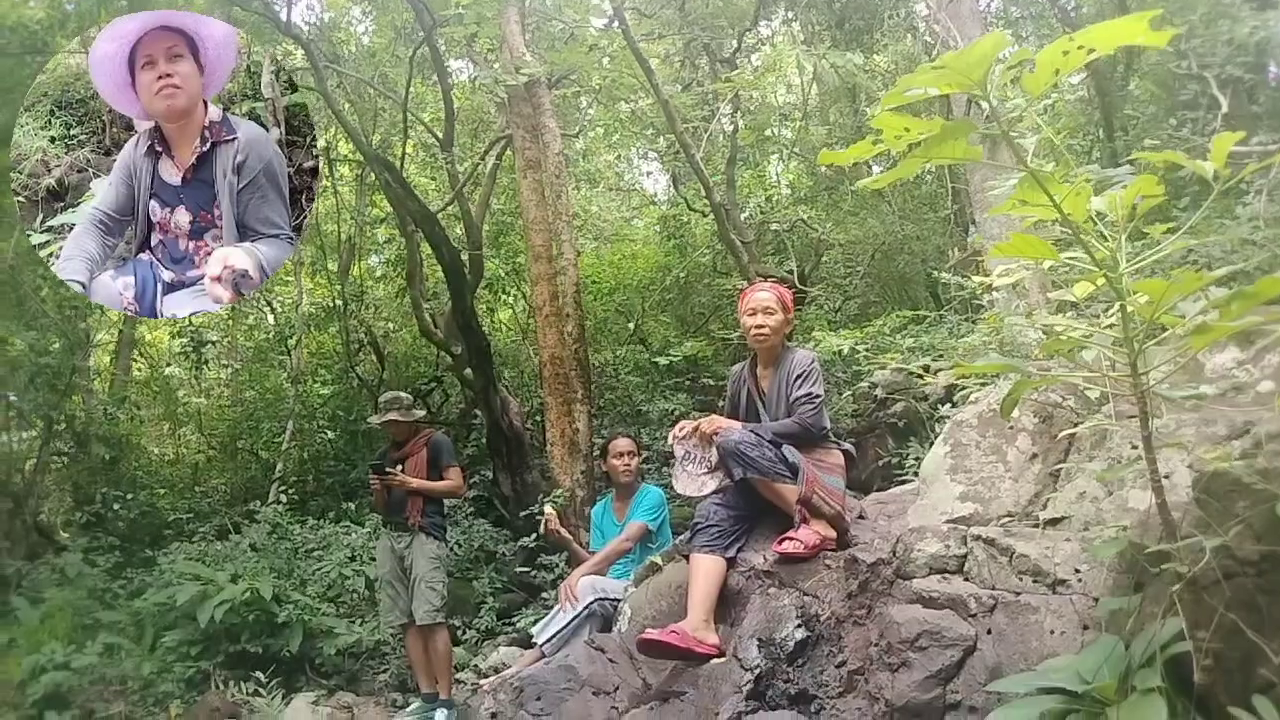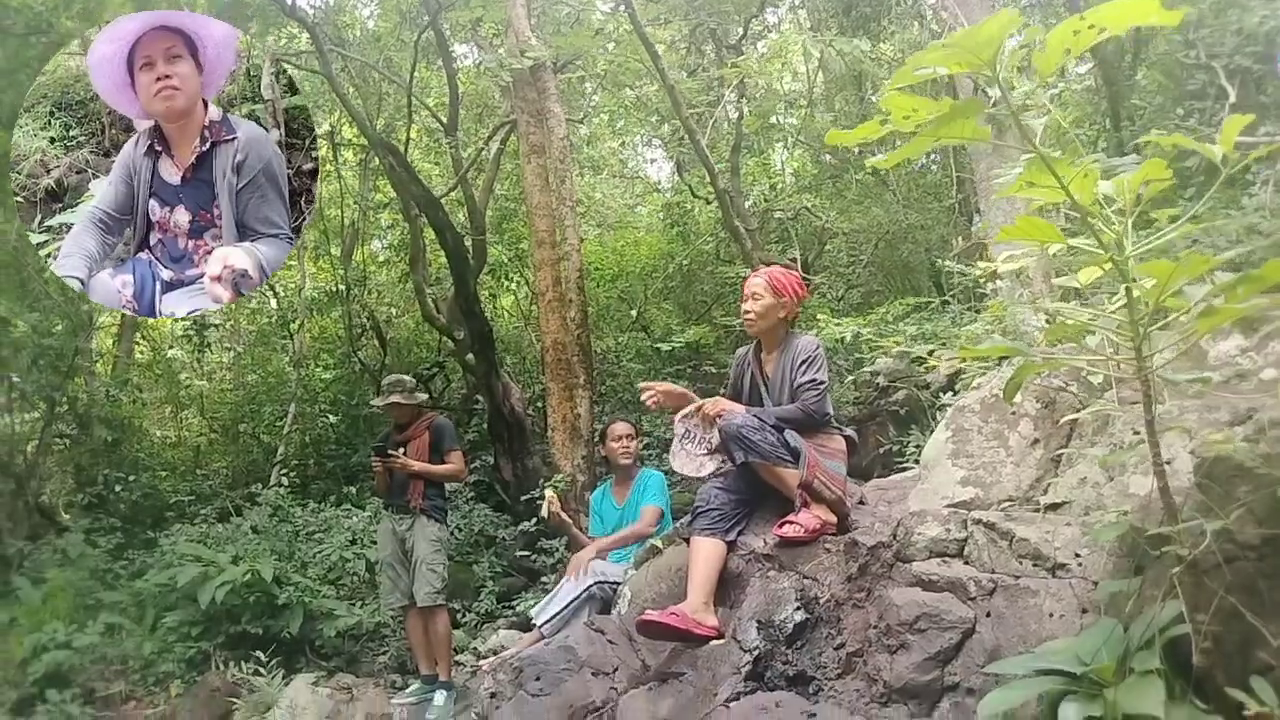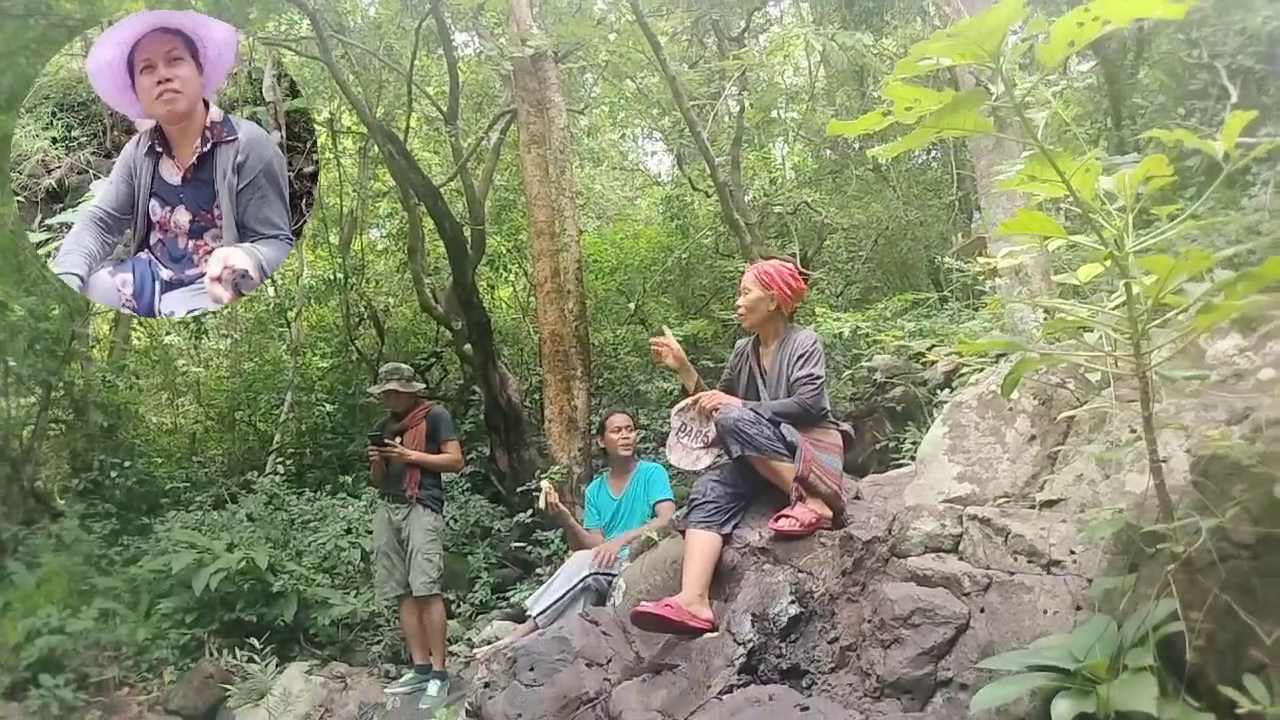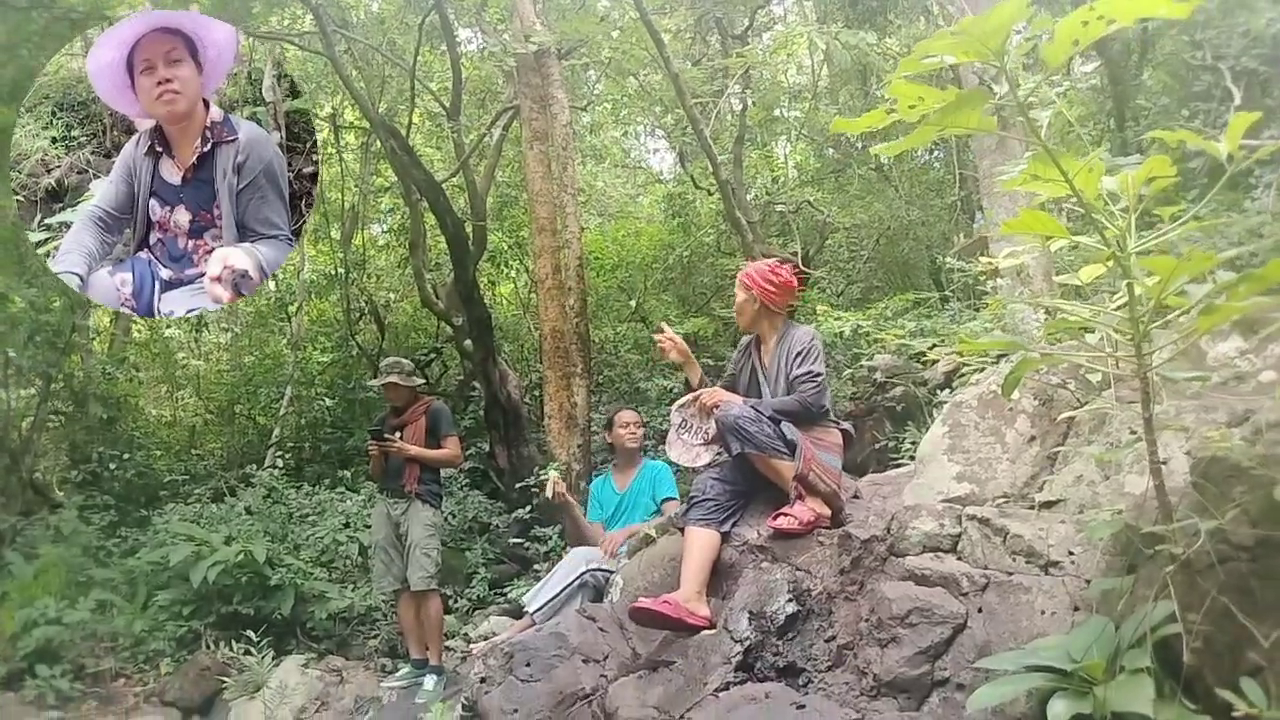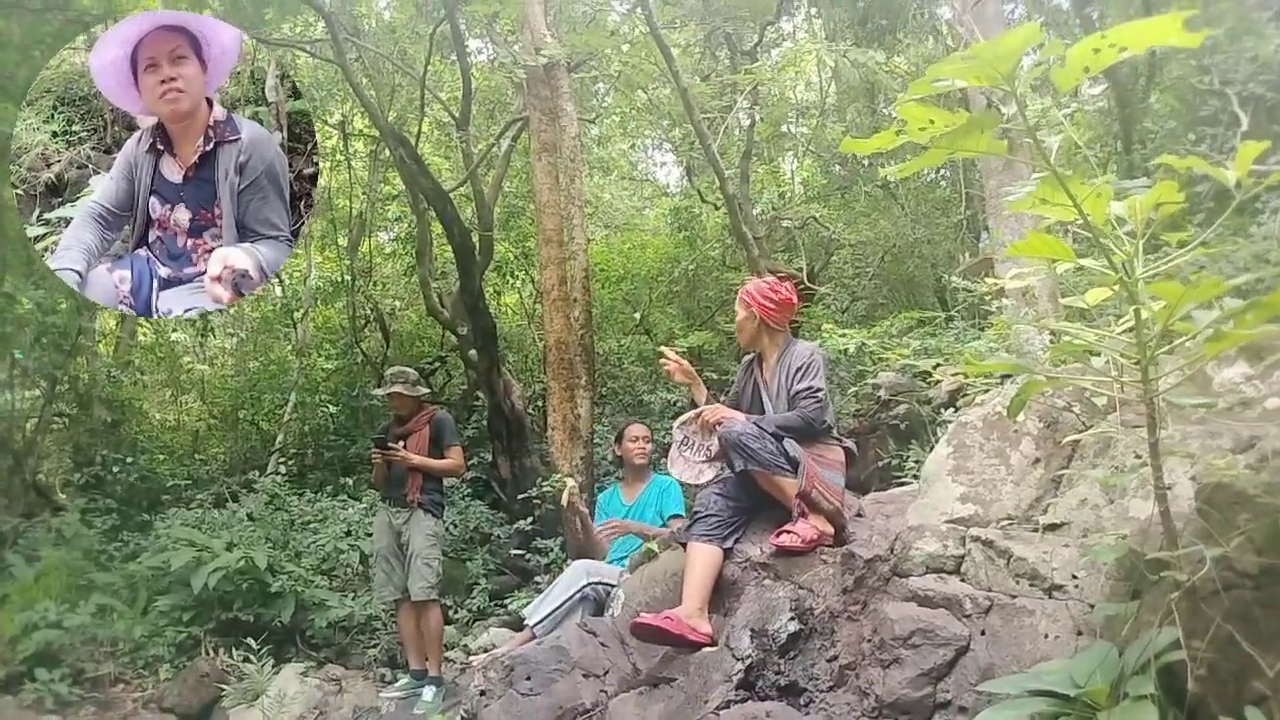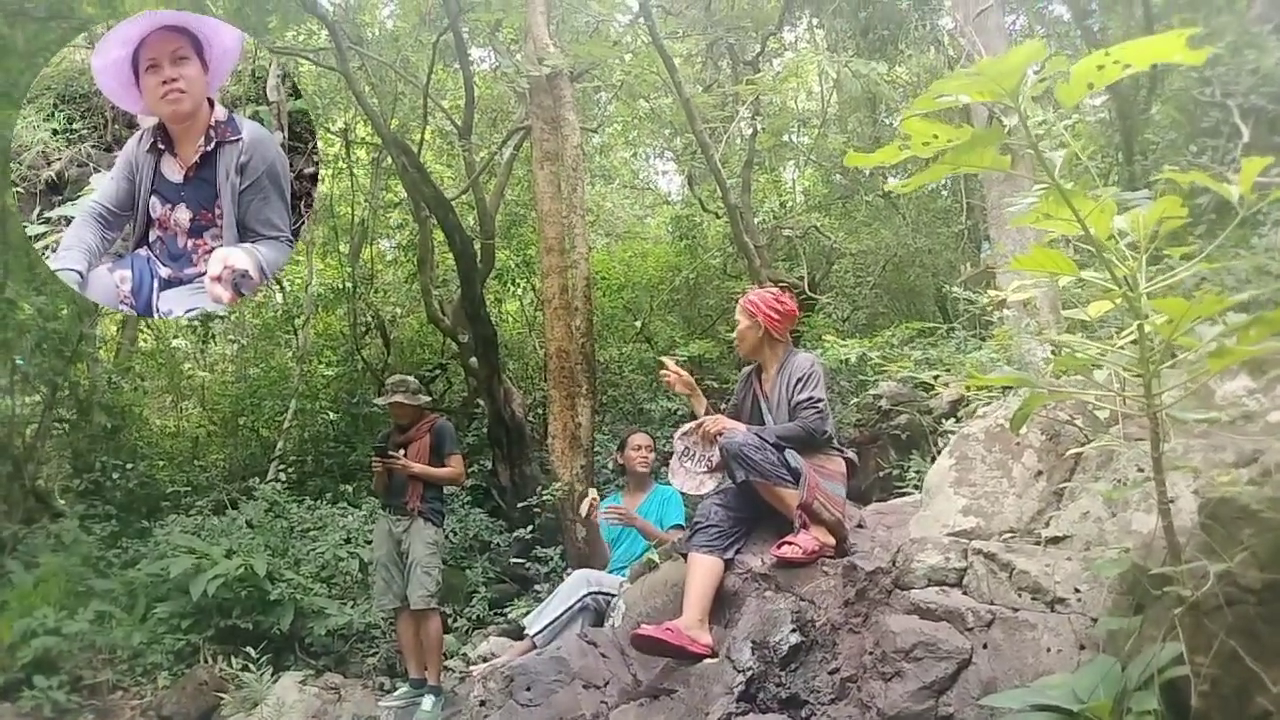
dt=0.3s
person 1, frame 1
left shoulder: (803, 362)
right shoulder: (739, 375)
left elbow: (809, 425)
right elbow: (728, 428)
left wrist: (739, 429)
right wrist: (700, 428)
left hip: (812, 470)
right hip: (764, 481)
left knee: (736, 442)
right knee: (712, 513)
left ankle: (816, 522)
right ankle: (699, 628)
person 1, frame 2
left shoulder: (806, 348)
right shoulder: (744, 358)
left elbow: (812, 410)
right elbow: (724, 414)
left wrist: (743, 412)
right wrist: (685, 399)
left hip: (815, 455)
right hip: (767, 464)
left knee: (739, 427)
right knee: (714, 496)
left ankle: (817, 507)
right ankle: (699, 610)
person 1, frame 3
left shoulder: (804, 342)
right shoulder: (743, 351)
left elbow: (809, 405)
right elbow: (718, 403)
left wrist: (739, 405)
right wrist: (683, 368)
left hip: (810, 449)
right hip: (762, 458)
left knee: (734, 420)
right knee: (709, 489)
left ankle: (812, 502)
right ankle: (693, 602)
person 1, frame 4
left shoulder: (803, 339)
right shoulder: (746, 349)
left elbow: (809, 402)
right elbow: (718, 400)
left wrist: (740, 402)
right wrist: (687, 362)
left hip: (810, 447)
right hip: (763, 456)
left knee: (734, 417)
right knee: (709, 486)
left ankle: (811, 500)
right ankle: (691, 599)
person 1, frame 5
left shoulder: (805, 355)
right shoulder: (749, 367)
left elbow: (811, 418)
right elbow: (722, 418)
left wrist: (743, 420)
right wrist: (693, 383)
left hip: (814, 464)
right hip: (765, 473)
left knee: (738, 433)
right knee: (713, 501)
left ankle: (814, 518)
right ankle: (693, 615)
person 1, frame 6
left shoulder: (804, 365)
right shoulder: (749, 378)
left elbow: (812, 428)
right elbow: (722, 428)
left wrist: (744, 430)
right wrist: (694, 394)
left hip: (814, 474)
right hip: (767, 483)
left knee: (738, 443)
right knee: (713, 512)
left ankle: (816, 529)
right ankle: (693, 626)
person 2, frame 1
left shoulder: (436, 443)
right shoulder: (384, 455)
left elbow: (457, 487)
left wrist: (411, 483)
right wrist: (379, 491)
left hip: (424, 536)
right hip: (390, 538)
left knee: (430, 617)
right knee: (406, 620)
person 2, frame 2
left shoulder: (438, 426)
right shoulder: (386, 438)
left elbow: (459, 470)
left wrist: (413, 466)
right wrist: (380, 474)
left hip: (425, 518)
right hip: (391, 520)
left knee: (431, 600)
right knee: (407, 602)
left ankle: (445, 684)
right ankle: (426, 678)
person 2, frame 3
left shoulder: (435, 416)
right shoulder: (383, 426)
left elbow: (456, 460)
left wrist: (409, 455)
right wrist: (377, 462)
left hip: (421, 508)
right hip: (387, 509)
left knee: (426, 589)
right knee: (402, 592)
left ankle: (439, 674)
right ankle: (420, 668)
person 2, frame 4
left shoulder: (435, 411)
right shoulder: (383, 421)
left elbow: (455, 456)
left wrist: (409, 450)
right wrist: (376, 457)
left hip: (420, 503)
right hip: (386, 504)
left knee: (424, 584)
right knee: (400, 586)
left ankle: (436, 668)
right ankle: (417, 663)
person 2, frame 5
left shoulder: (439, 421)
right shoulder: (386, 430)
left elbow: (458, 466)
left wrist: (412, 459)
right wrist: (380, 465)
left hip: (422, 512)
right hip: (388, 513)
left knee: (424, 594)
right knee: (401, 596)
left ankle: (434, 680)
right ankle: (416, 673)
person 2, frame 6
left shoulder: (439, 429)
right shoulder: (386, 438)
left elbow: (458, 475)
left wrist: (413, 468)
right wrist: (379, 474)
left hip: (422, 520)
right hip: (388, 521)
left knee: (424, 603)
right knee: (400, 604)
left ankle: (434, 689)
right ankle: (415, 682)
person 3, frame 1
left shoulder: (249, 144)
right shoulder: (139, 151)
left elbow: (278, 243)
right elbow: (100, 225)
left wrist: (248, 260)
right wrist: (66, 285)
left hip: (213, 292)
right hip: (149, 280)
person 3, frame 2
left shoulder: (248, 144)
right shoulder: (138, 150)
left elbow: (277, 242)
right elbow: (99, 223)
left wrist: (247, 261)
right wrist: (65, 282)
left hip: (212, 290)
right hip: (148, 278)
person 3, frame 3
left shoulder: (249, 145)
right shoulder: (139, 151)
left elbow: (277, 243)
right elbow: (100, 222)
left wrist: (248, 262)
right wrist: (64, 279)
left hip: (212, 290)
right hip: (148, 278)
person 3, frame 4
left shoulder: (249, 144)
right shoulder: (139, 150)
left elbow: (277, 243)
right elbow: (98, 222)
left wrist: (247, 262)
right wrist: (63, 278)
left hip: (211, 289)
right hip: (146, 277)
person 3, frame 5
left shoulder: (251, 145)
right shoulder: (140, 147)
left elbow: (276, 244)
right elbow: (98, 218)
left wrist: (248, 261)
right wrist: (62, 275)
left hip: (210, 289)
right hip: (146, 275)
person 3, frame 6
left shoulder: (252, 145)
right shoulder: (141, 147)
left elbow: (278, 244)
right elbow: (98, 218)
left wrist: (247, 261)
right wrist: (63, 277)
left hip: (211, 288)
right hip: (145, 275)
person 4, frame 1
left shoulder: (652, 496)
right shoulder: (599, 511)
left elbow: (626, 542)
right elbow: (600, 568)
left wrist: (578, 573)
right wrist: (569, 544)
right hip: (612, 594)
left knee: (587, 586)
right knee: (588, 603)
left ankle: (525, 664)
person 4, frame 2
left shoulder: (652, 480)
right shoulder: (599, 497)
left elbow: (646, 527)
right elbow: (600, 553)
left wrist: (598, 546)
right wrist: (570, 529)
right hip: (612, 577)
left knee: (587, 574)
left ankle: (527, 644)
person 4, frame 3
left shoulder: (653, 473)
right shoulder: (595, 490)
left elbow: (666, 522)
right elbow: (595, 546)
left wrist: (621, 541)
right wrist: (567, 520)
right hip: (607, 571)
left knee: (583, 562)
right knee: (583, 585)
left ankle: (521, 634)
person 4, frame 4
left shoulder: (658, 471)
right shoulder: (599, 486)
right elbow: (596, 541)
left wrist: (628, 531)
right wrist: (571, 510)
right hip: (607, 566)
left knee: (582, 557)
right knee: (581, 583)
left ankle: (518, 630)
person 4, frame 5
left shoulder: (666, 486)
right shoulder: (606, 498)
right elbow: (601, 554)
left wrist: (634, 527)
right wrist: (584, 519)
right hip: (609, 580)
left knee: (583, 570)
right knee: (583, 594)
left ankle: (519, 642)
person 4, frame 6
left shoulder: (667, 496)
right shoulder: (608, 503)
right elbow: (602, 563)
left wrist: (638, 522)
right wrist: (593, 526)
right hip: (609, 588)
left knee: (584, 579)
right knee: (583, 605)
left ankle: (519, 652)
